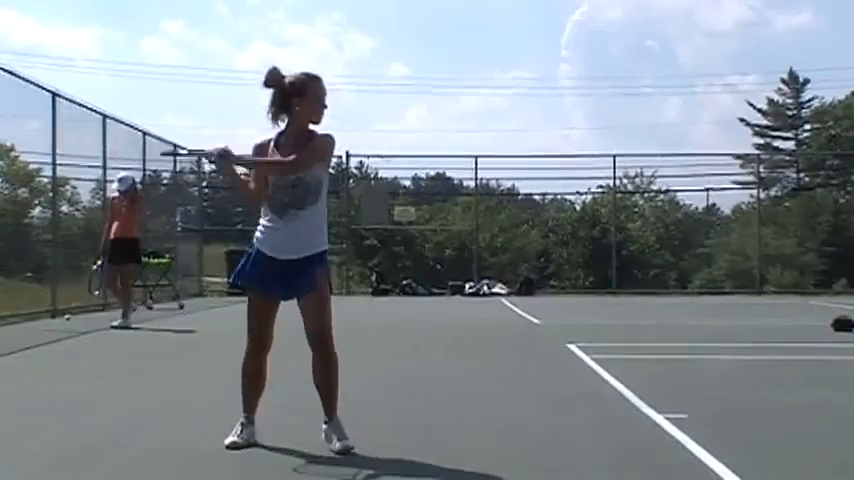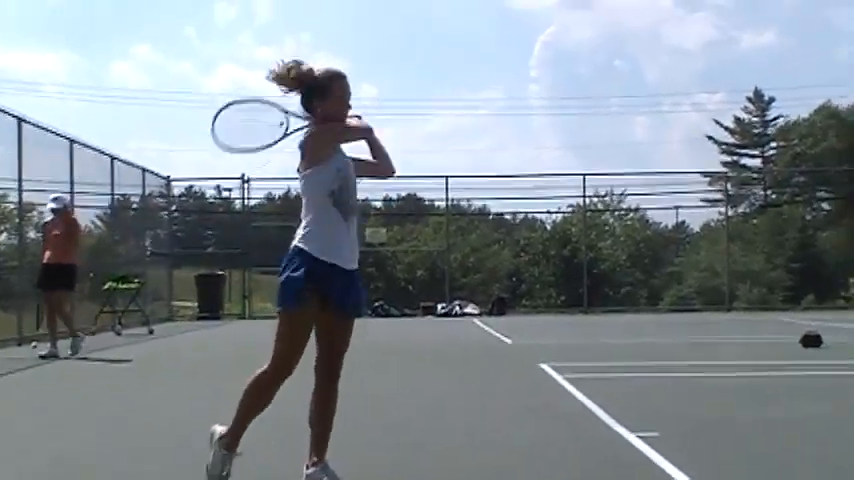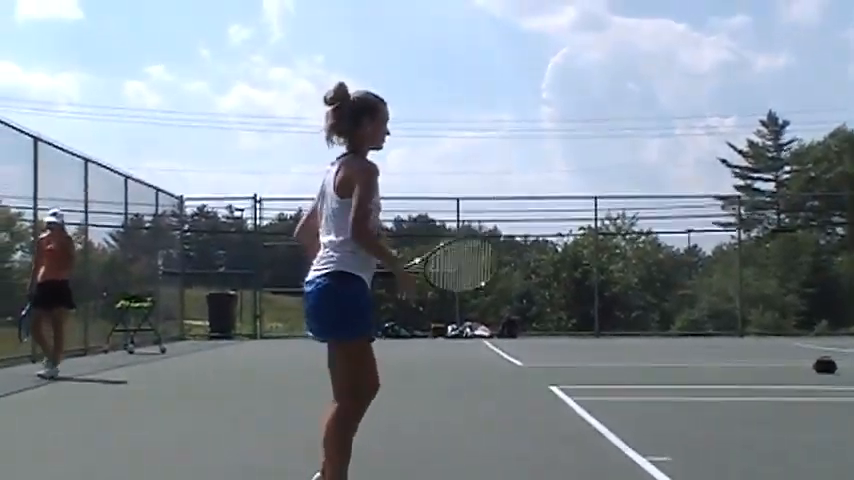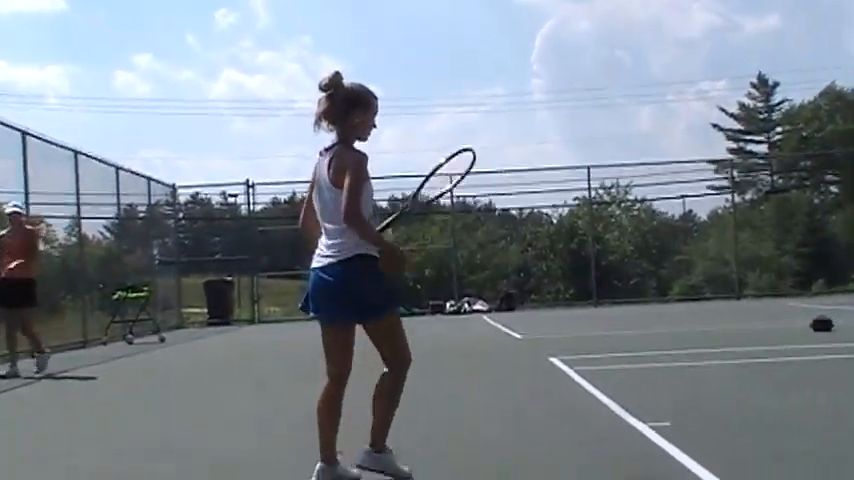
dt=0.7s
person 1, frame 1
left shoulder: (322, 144)
right shoulder: (265, 147)
left elbow: (294, 162)
right elbow: (257, 196)
left wrist: (234, 161)
right wrist: (231, 172)
left hip: (309, 256)
right hip: (268, 255)
left knee: (321, 339)
right knee: (257, 343)
left ankle: (332, 421)
right ankle: (248, 421)
person 1, frame 2
left shoulder: (335, 148)
right shoulder: (320, 136)
left elbow: (386, 169)
right elbow: (366, 131)
left wrist: (368, 143)
right wrist: (362, 130)
left hip: (342, 268)
right hip: (311, 263)
left knee: (329, 372)
right knee: (282, 365)
right ankle: (229, 437)
person 1, frame 3
left shoulder: (335, 171)
right shoulder: (363, 169)
left elbow: (303, 234)
right elbow: (360, 232)
right wrist: (397, 266)
left hip: (325, 284)
right hip: (343, 287)
left knee: (364, 389)
right knee: (349, 398)
person 1, frame 4
left shoulder: (322, 161)
right shoulder: (353, 159)
left elbow: (307, 223)
right elbow: (351, 215)
right wrist: (387, 247)
left hip: (323, 272)
right hip: (355, 269)
left knee: (337, 373)
right knee: (398, 361)
person 2, frame 1
left shoulder: (136, 201)
right shoulder: (114, 199)
left elbow: (129, 213)
right elbow: (109, 222)
left wrist: (127, 197)
right wrist: (104, 243)
left hip: (129, 242)
right hip: (115, 241)
left knee: (125, 282)
right knee: (110, 281)
left ankle: (125, 318)
right ankle: (127, 307)
person 2, frame 2
left shoulder: (71, 223)
right shoulder: (47, 224)
left elbow: (73, 245)
right elbow: (45, 248)
right wrist: (41, 269)
left hip: (64, 267)
right hip: (48, 267)
left knee: (60, 307)
right knee: (49, 309)
left ankle: (75, 336)
right ankle: (53, 346)
person 2, frame 3
left shoulder: (66, 240)
right shoulder: (41, 240)
left elbow: (69, 264)
right elbow: (37, 264)
right wrist: (31, 286)
left hip: (59, 285)
right hip: (42, 285)
left knee: (58, 328)
right knee: (35, 327)
left ankle: (53, 366)
right ankle: (51, 357)
person 2, frame 4
left shoulder: (30, 233)
left elbow: (33, 256)
left wrist: (19, 263)
left hip: (24, 282)
left knee: (25, 325)
left ankle: (41, 352)
